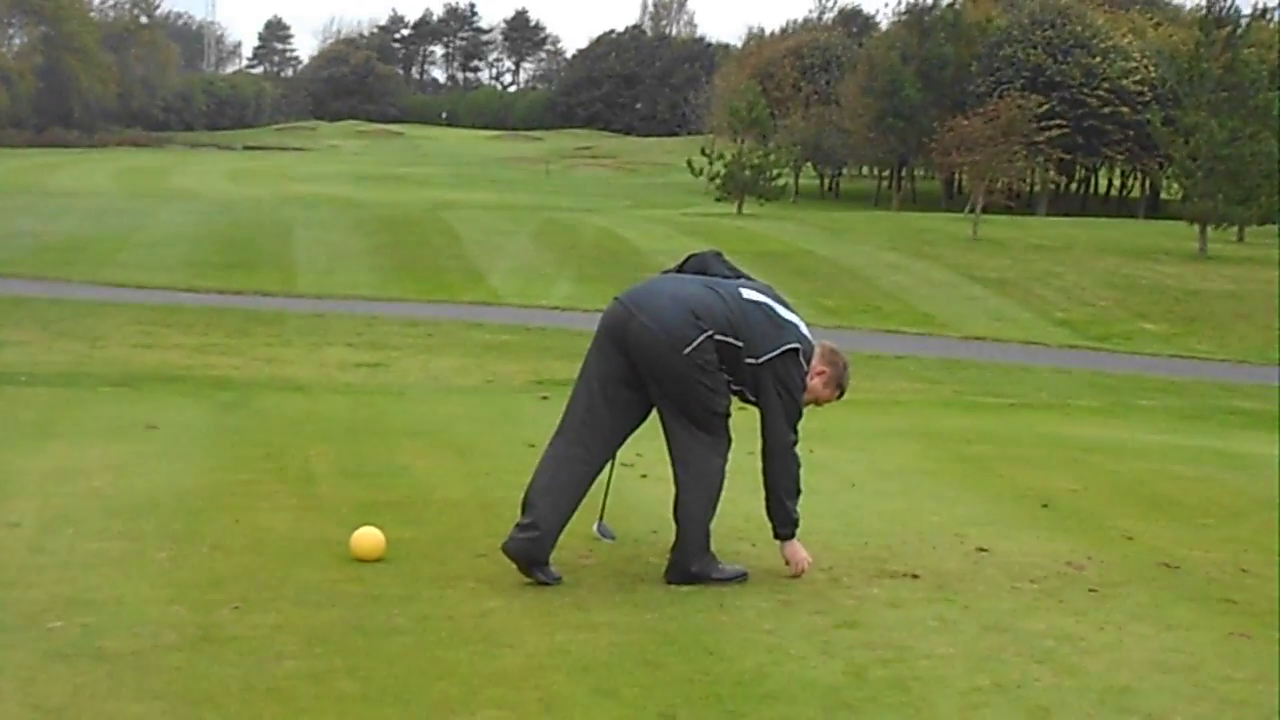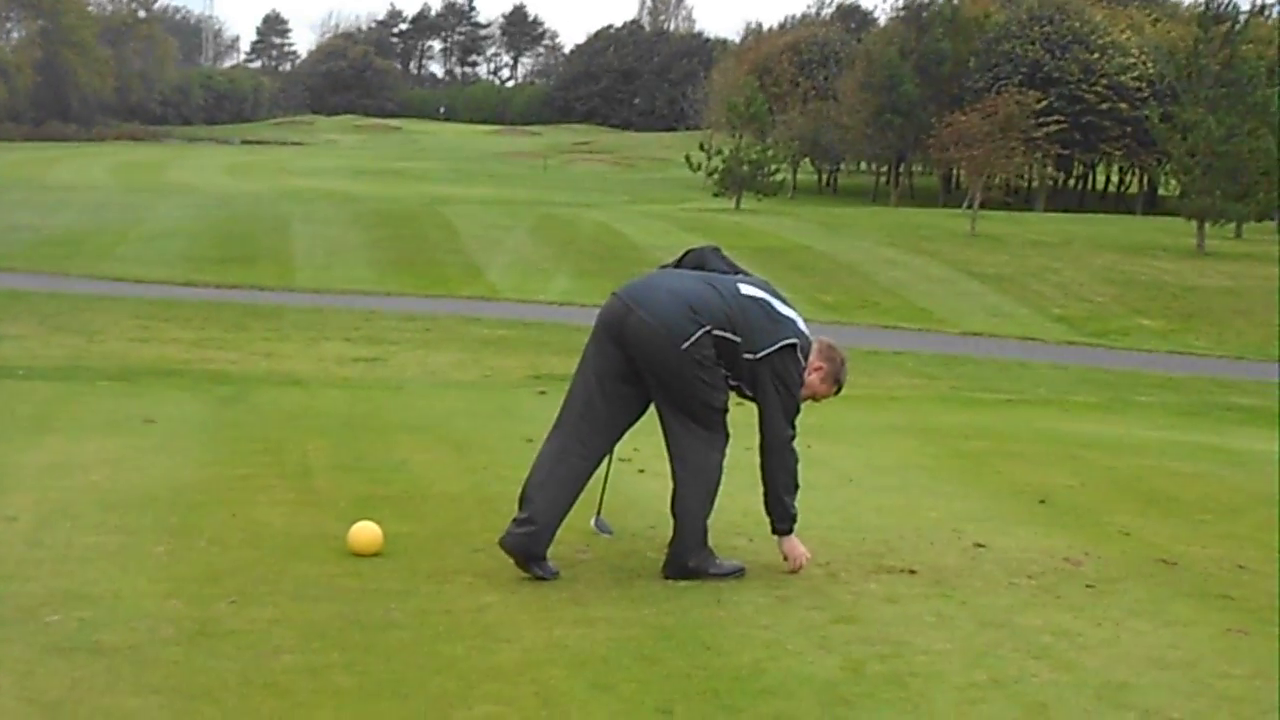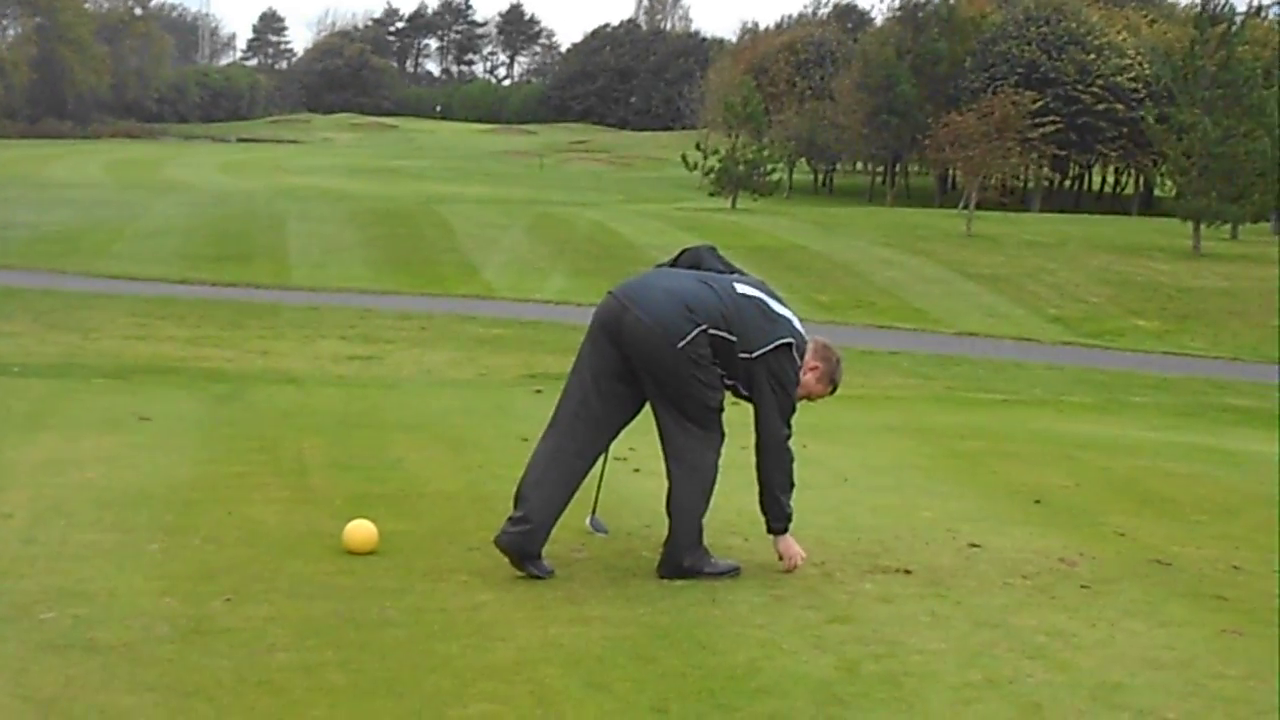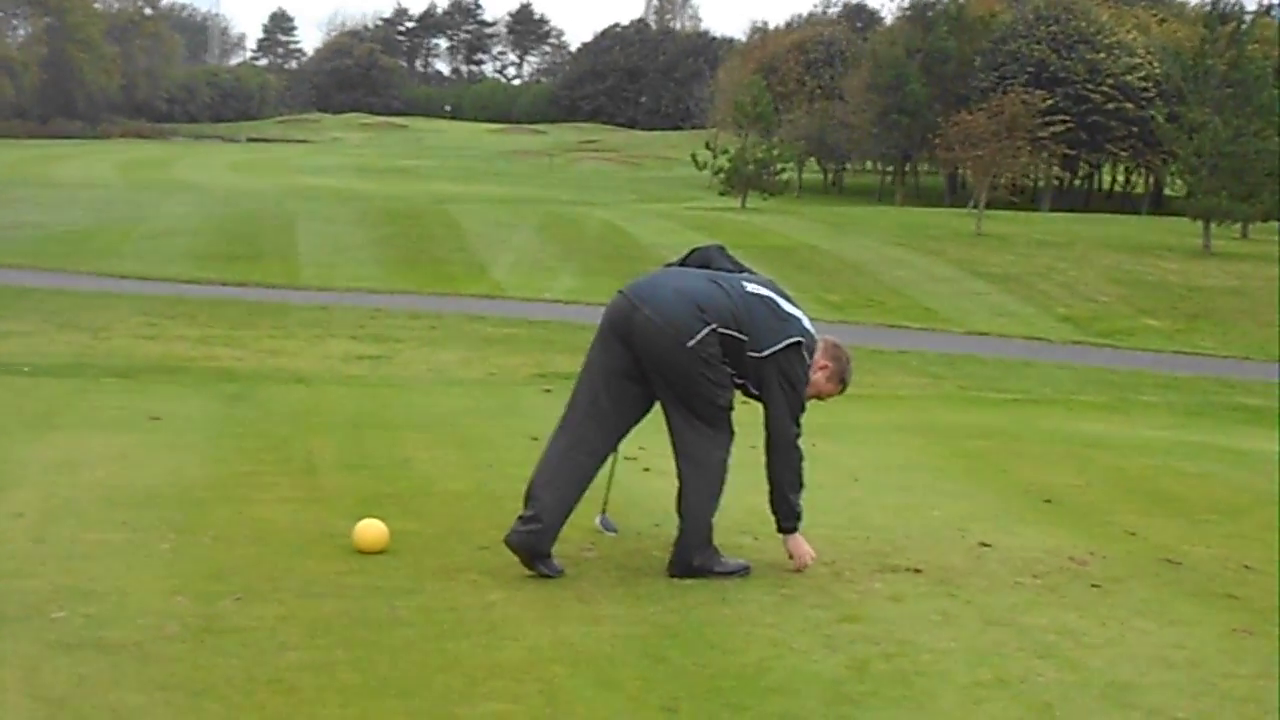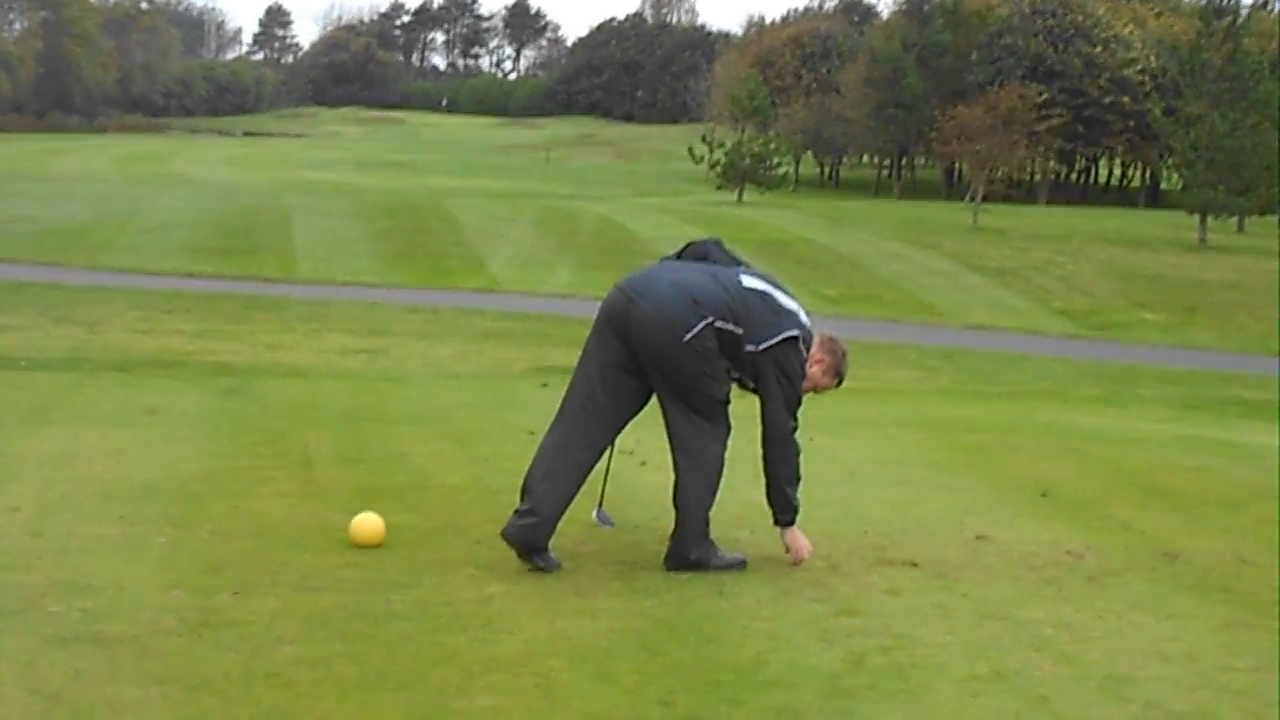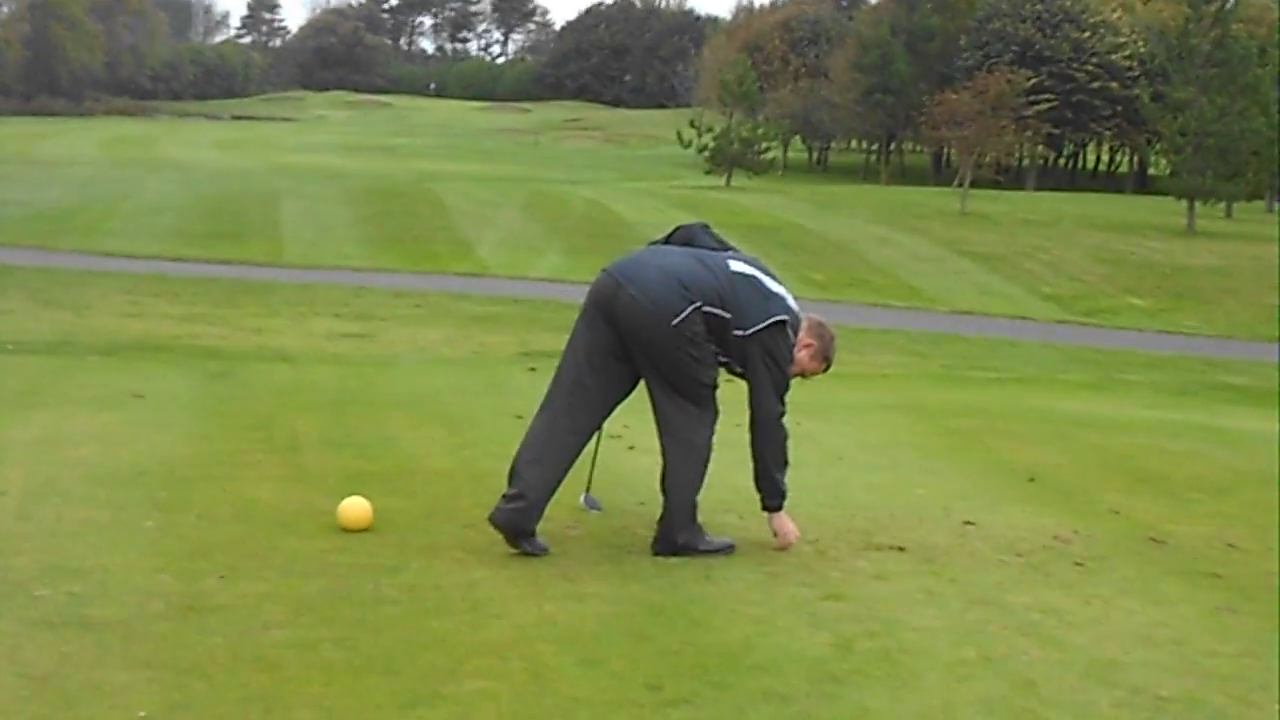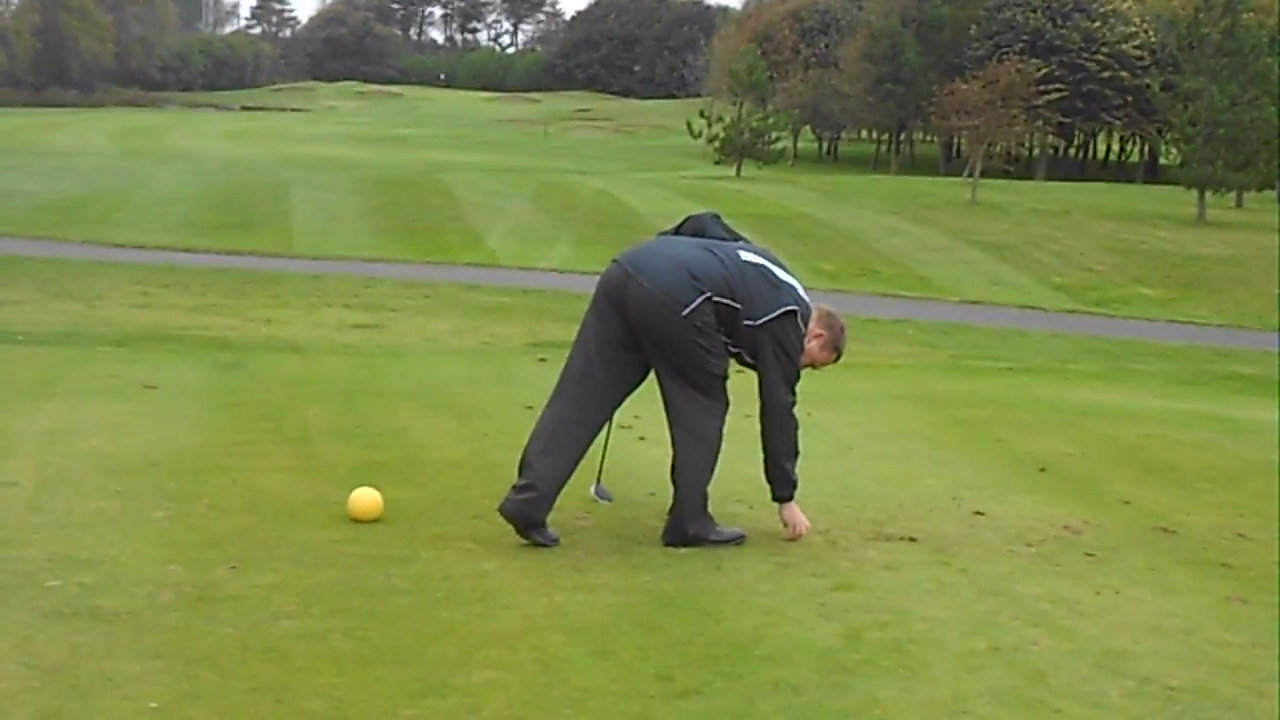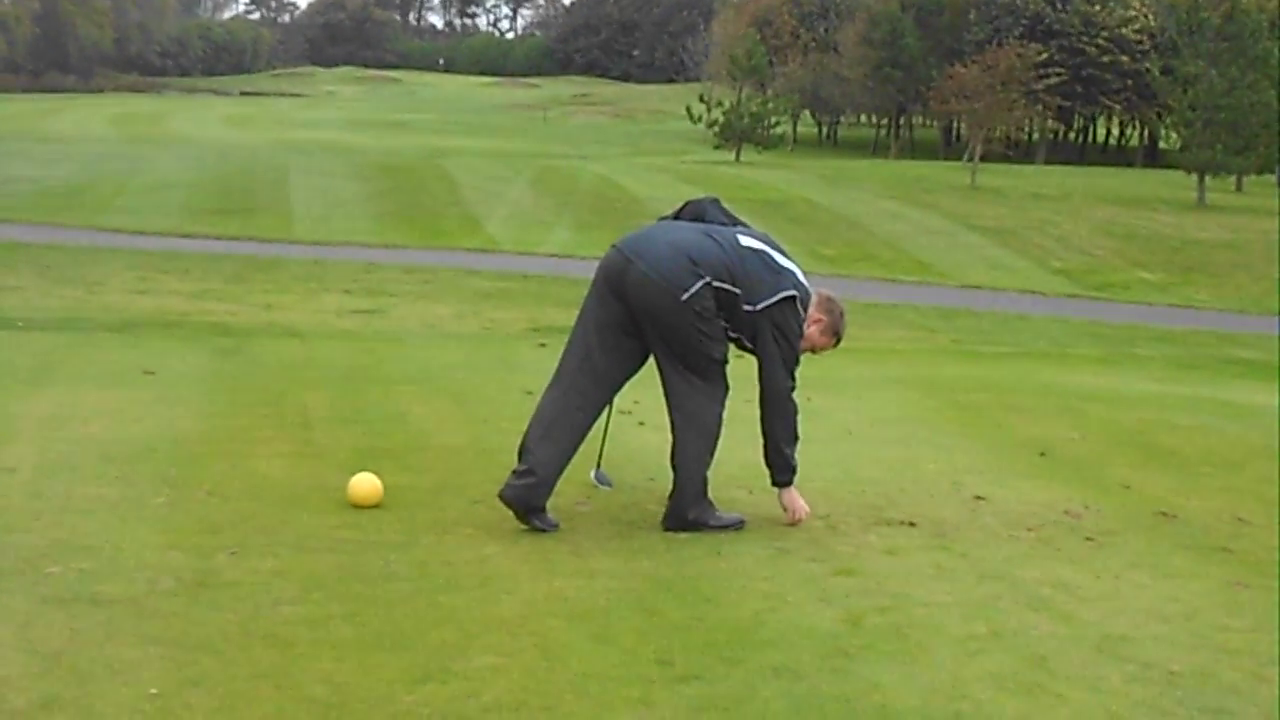
dt=0.1s
person 1, frame 1
left shoulder: (767, 309)
right shoulder: (790, 359)
left elbow: (706, 261)
right elbow: (780, 448)
right wrist: (787, 536)
left hip: (629, 308)
right hip: (676, 334)
left knee: (584, 436)
right knee: (705, 445)
left ankle: (529, 540)
right ankle: (691, 561)
person 1, frame 2
left shoulder: (767, 307)
right shoulder: (787, 355)
left elbow: (704, 256)
right elbow: (777, 444)
right wrist: (785, 531)
left hip: (627, 303)
right hip: (674, 330)
left knee: (581, 431)
right knee: (703, 440)
left ankle: (527, 535)
right ankle: (689, 555)
person 1, frame 3
left shoulder: (763, 306)
right shoulder: (782, 354)
left elbow: (700, 255)
right elbow: (773, 443)
right wrist: (780, 530)
left hip: (621, 304)
right hip: (670, 329)
left knee: (576, 430)
right knee: (699, 440)
left ankle: (522, 534)
right ankle: (684, 555)
person 1, frame 4
left shoulder: (776, 310)
right shoulder: (792, 353)
left elbow: (709, 255)
right elbow: (783, 442)
right wrist: (790, 529)
left hip: (631, 302)
right hip: (680, 328)
left knee: (586, 429)
right knee: (708, 439)
left ankle: (533, 532)
right ankle: (695, 554)
person 1, frame 5
left shoulder: (766, 296)
right shoulder: (788, 347)
left elbow: (704, 249)
right elbow: (780, 436)
right wrist: (788, 523)
left hip: (628, 296)
right hip: (676, 323)
left knee: (584, 421)
right knee: (704, 433)
left ankle: (529, 526)
right ankle: (691, 548)
person 1, frame 6
left shoulder: (755, 283)
right shoulder: (776, 332)
left elbow: (693, 234)
right elbow: (767, 421)
right wrist: (775, 507)
left hip: (616, 280)
right hip: (664, 307)
left knee: (571, 406)
right knee: (692, 417)
left ankle: (517, 511)
right ankle: (679, 532)
person 1, frame 7
left shoulder: (766, 274)
right shoulder: (787, 322)
left elbow: (703, 224)
right elbow: (778, 410)
right wrist: (786, 498)
left hip: (626, 271)
right hip: (674, 298)
left knee: (581, 396)
right knee: (703, 408)
left ankle: (526, 502)
right ankle: (689, 523)
person 1, frame 8
left shoulder: (767, 261)
right shoulder: (786, 307)
left elbow: (702, 209)
right elbow: (777, 396)
right wrist: (785, 483)
left hip: (626, 255)
right hip: (675, 284)
left knee: (580, 382)
right knee: (702, 393)
left ankle: (526, 488)
right ankle: (689, 507)
